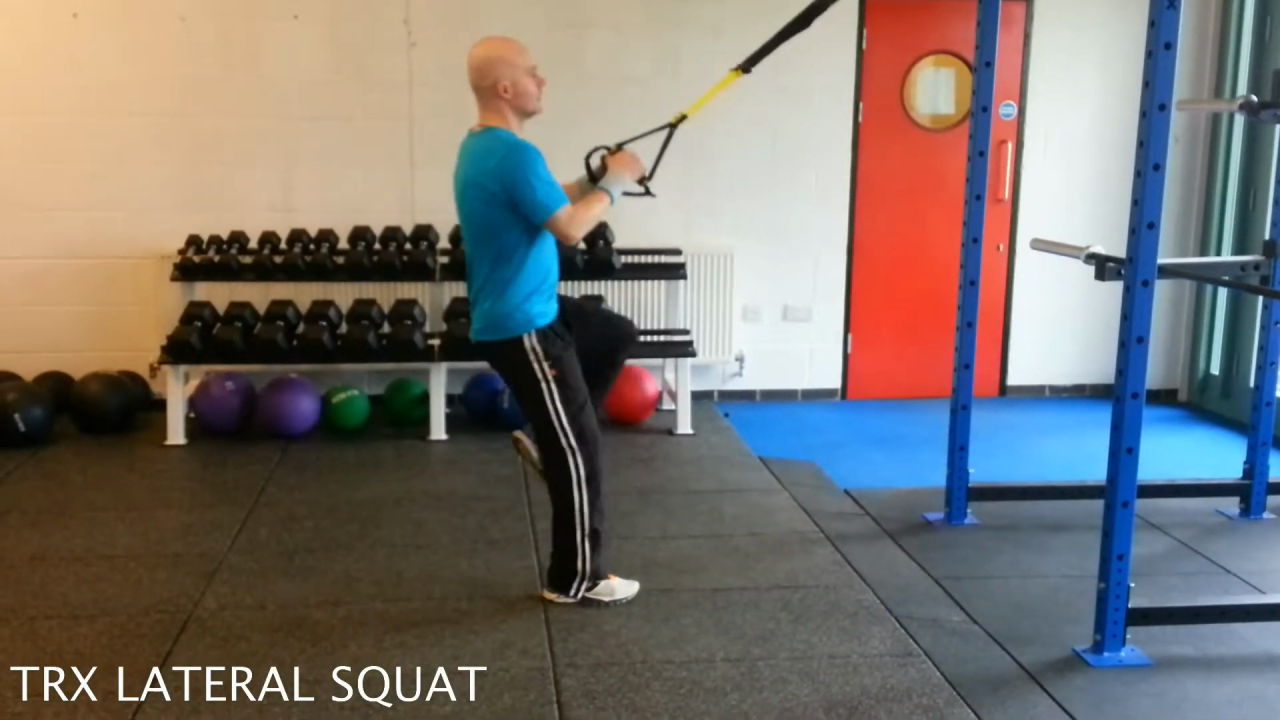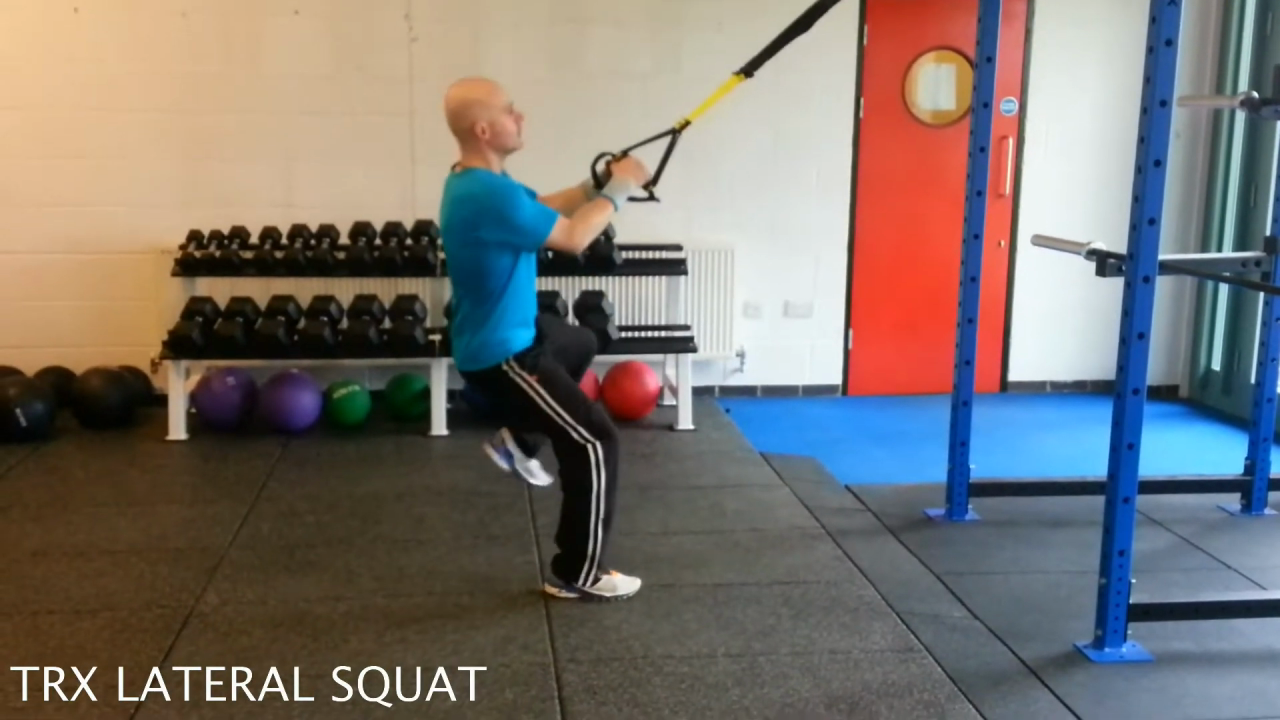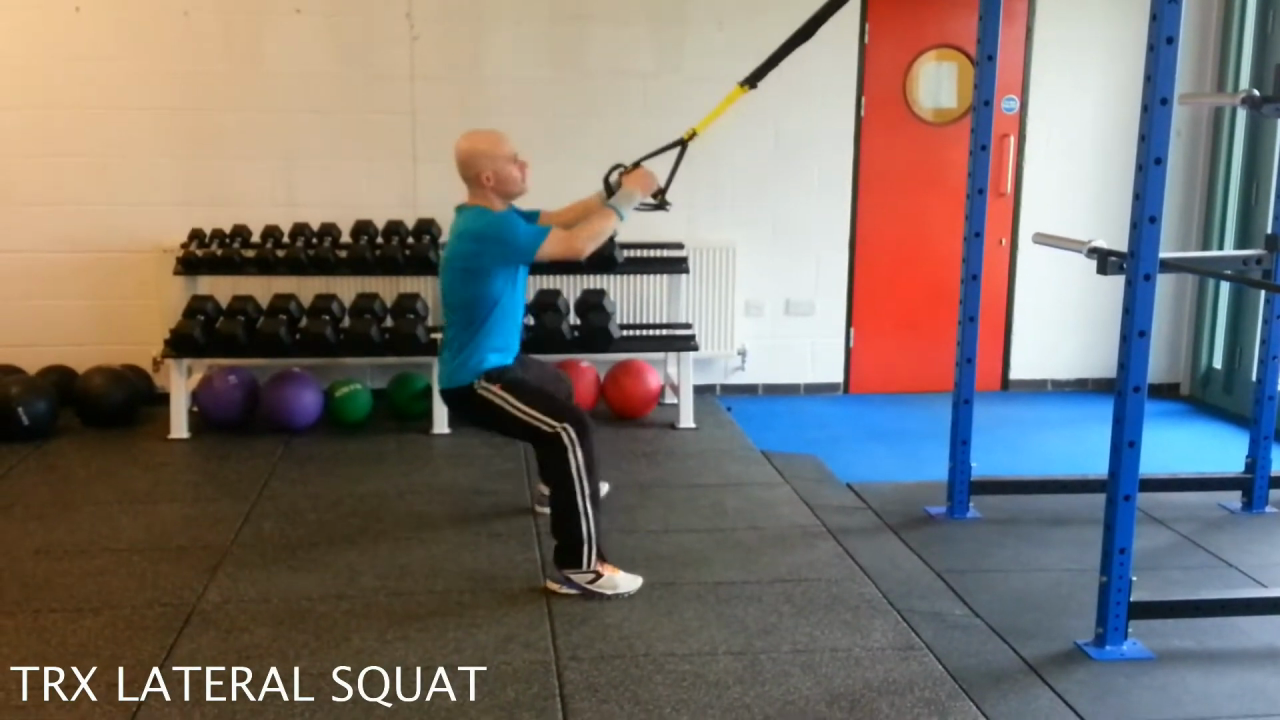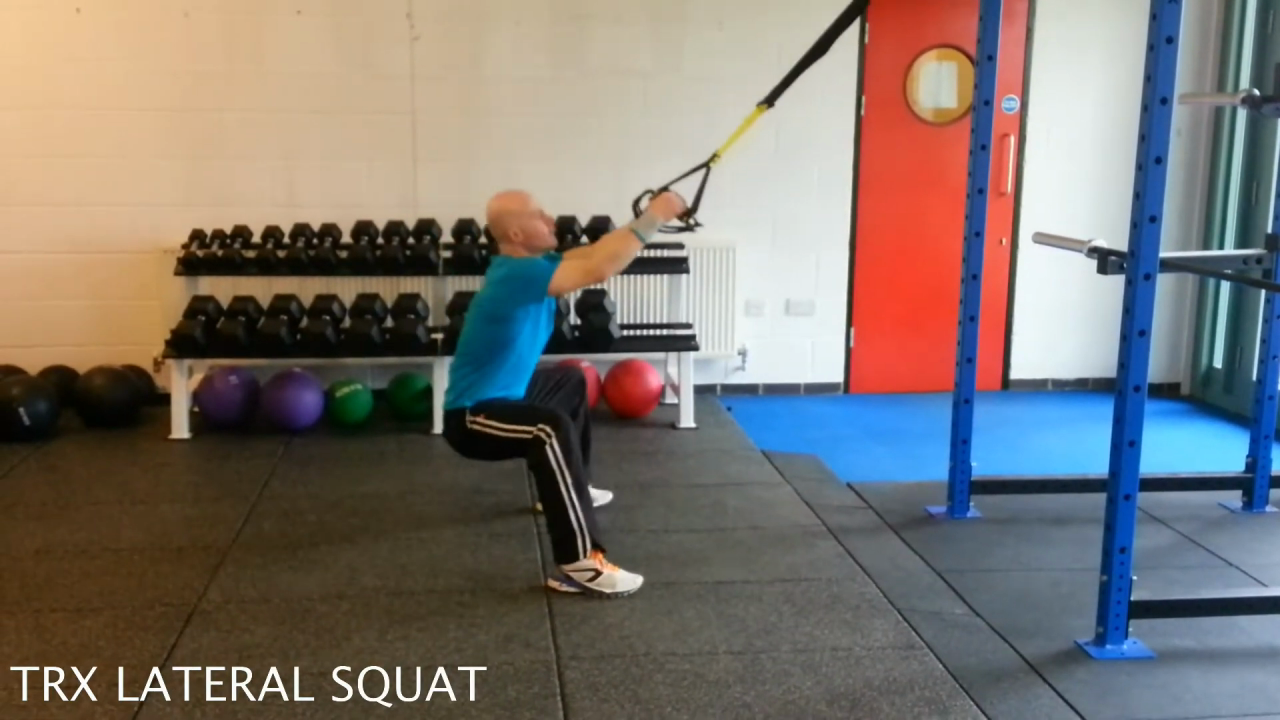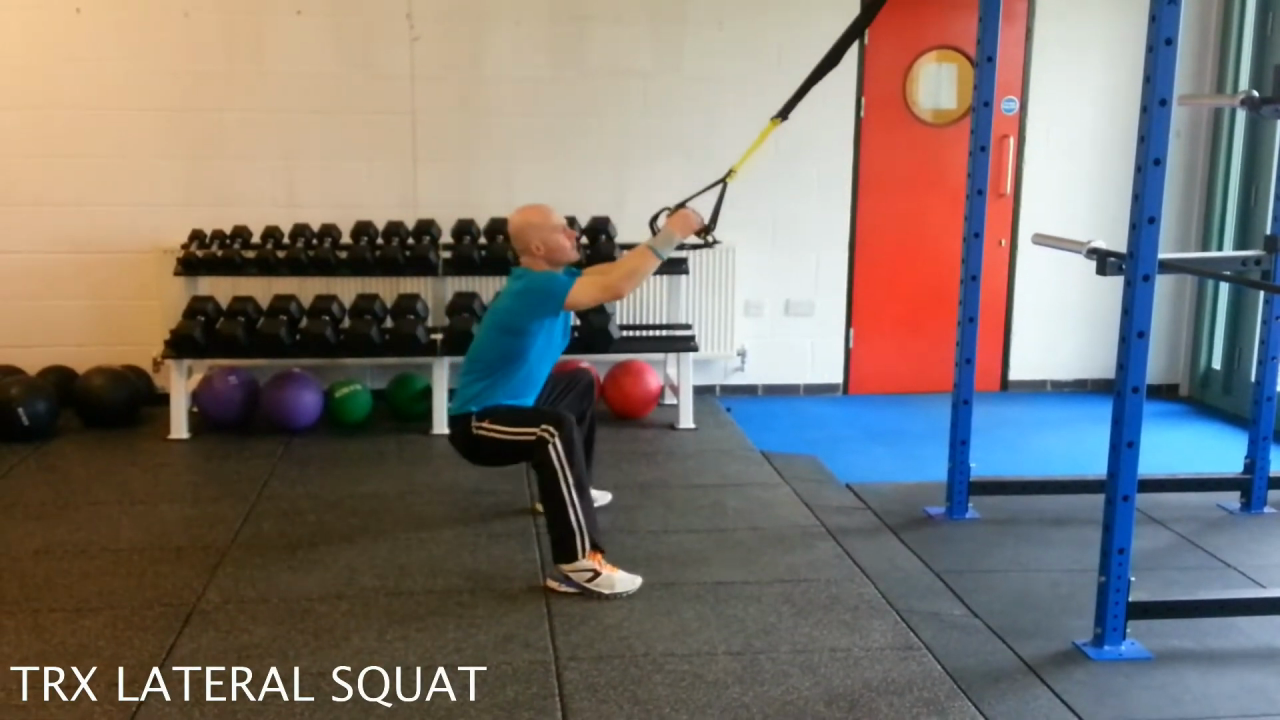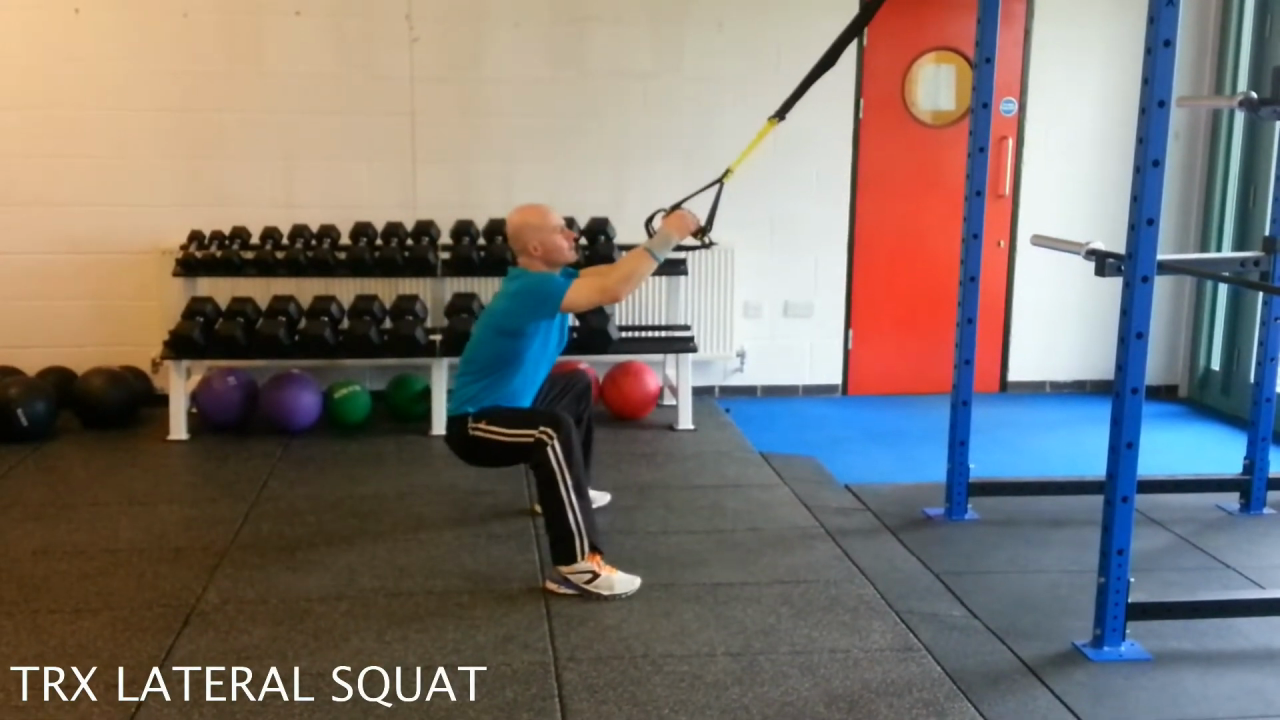
dt=0.4s
person 1, frame 1
left shoulder: (482, 146)
right shoulder: (511, 153)
right elbow: (570, 228)
left wrist: (593, 181)
right wrist: (615, 182)
left hip: (529, 310)
right hip: (520, 328)
left knee: (616, 337)
right knee: (576, 450)
left ankle: (545, 439)
right ankle: (574, 580)
person 1, frame 2
left shoulder: (479, 181)
right shoulder: (486, 194)
left elbow: (543, 212)
right elbow: (572, 238)
left wrist: (600, 183)
right wrist: (619, 189)
left hip: (510, 332)
right hip: (501, 353)
left knee: (580, 345)
right knee: (596, 442)
left ankle: (515, 438)
right ankle: (577, 574)
person 1, frame 3
left shoulder: (491, 217)
right shoulder: (487, 229)
left elbow: (557, 220)
right elbow: (574, 244)
left wrist: (613, 192)
right wrist: (627, 198)
left hip: (492, 362)
right hip: (476, 379)
left knee: (557, 386)
right knee: (572, 430)
left ankle: (559, 488)
right ankle: (578, 568)
person 1, frame 4
left shoulder: (526, 264)
right shoulder: (516, 275)
left elbow: (591, 253)
right elbow: (598, 269)
left wrist: (648, 218)
right wrist: (652, 219)
left hip: (503, 393)
right hip: (472, 415)
left knee: (571, 381)
right knee: (552, 430)
left ankle: (569, 491)
right ankle: (578, 564)
person 1, frame 5
left shoulder: (547, 278)
right shoulder: (535, 288)
left elbow: (611, 270)
right elbow: (616, 286)
left wrist: (666, 235)
right wrist: (670, 235)
left hip: (507, 403)
right hip: (477, 422)
left knee: (581, 384)
right knee: (556, 428)
left ankle: (570, 489)
right ankle: (577, 565)
person 1, frame 6
left shoulder: (544, 278)
right shoulder: (531, 289)
left elbow: (608, 273)
right elbow: (613, 289)
left wrist: (662, 237)
right wrist: (667, 237)
left hip: (505, 402)
right hip: (473, 423)
left knee: (577, 386)
right knee: (554, 430)
left ankle: (568, 490)
right ankle: (576, 567)
